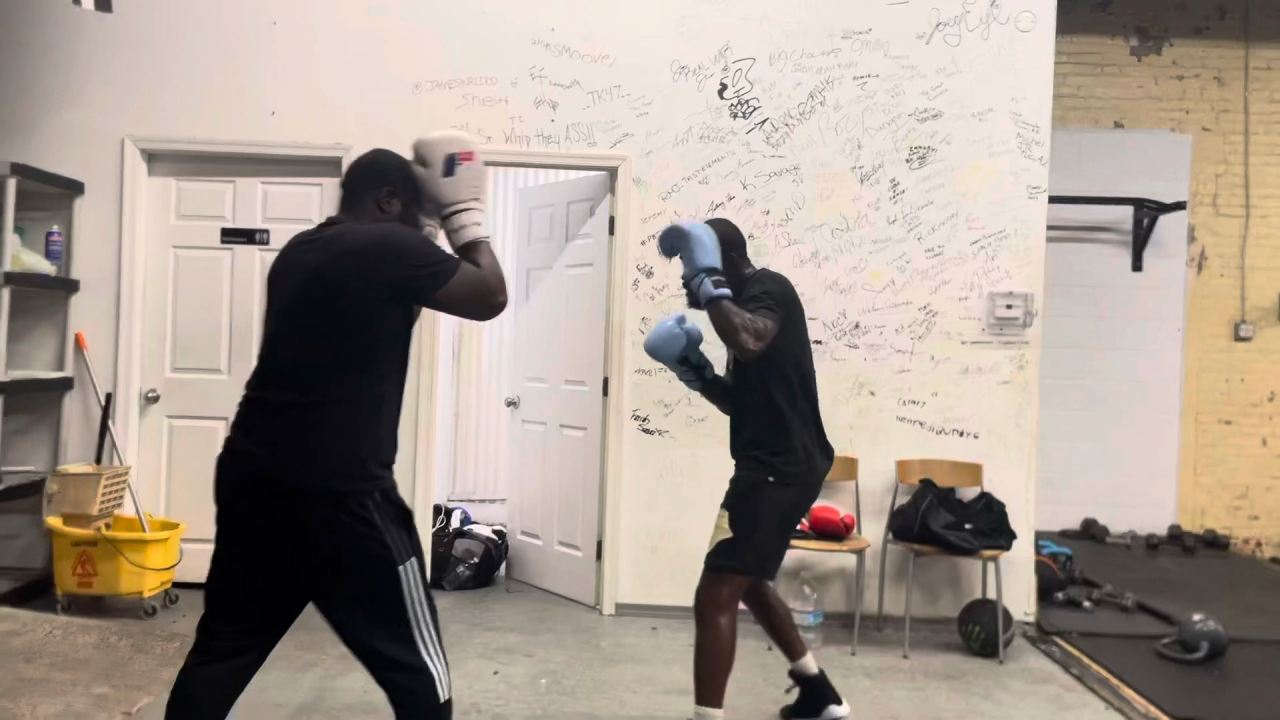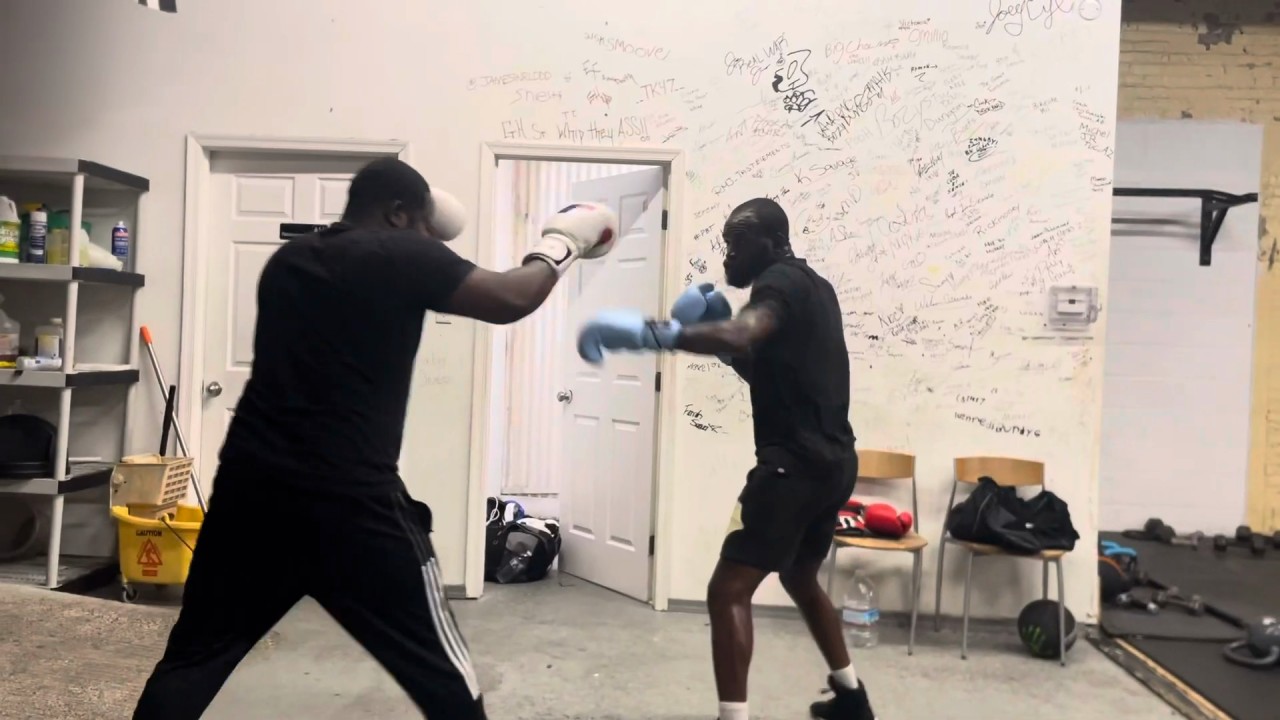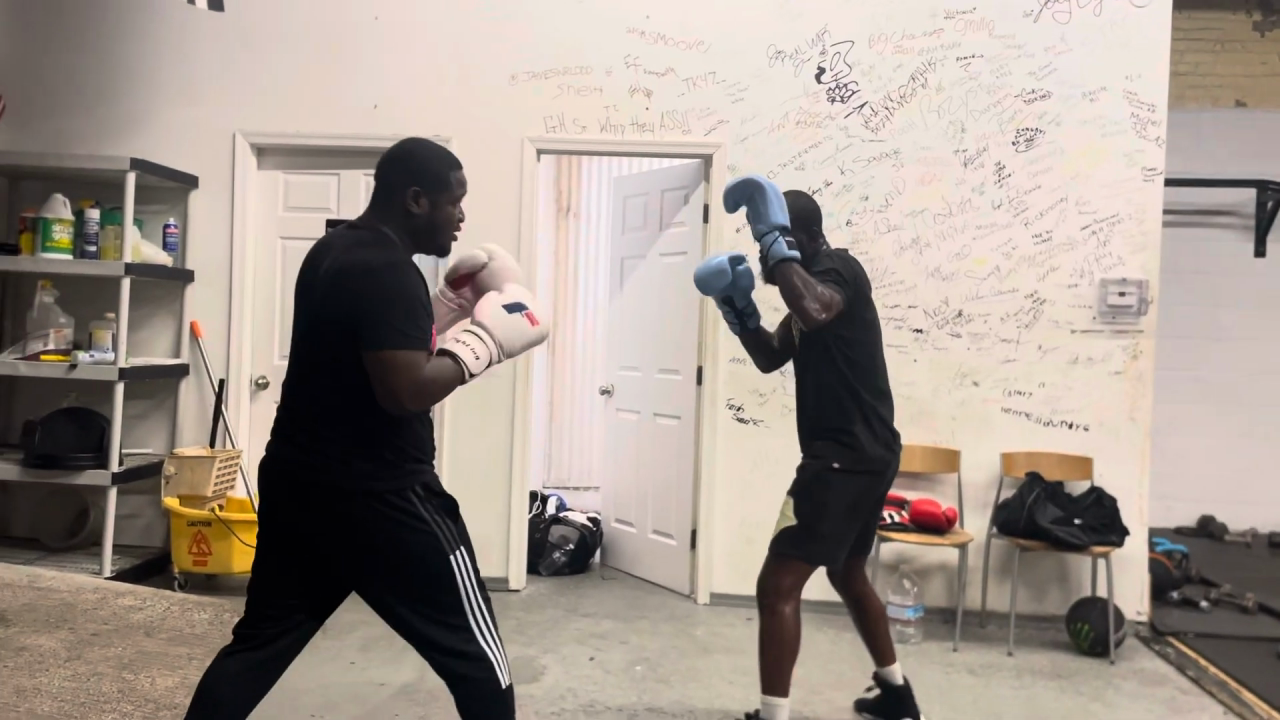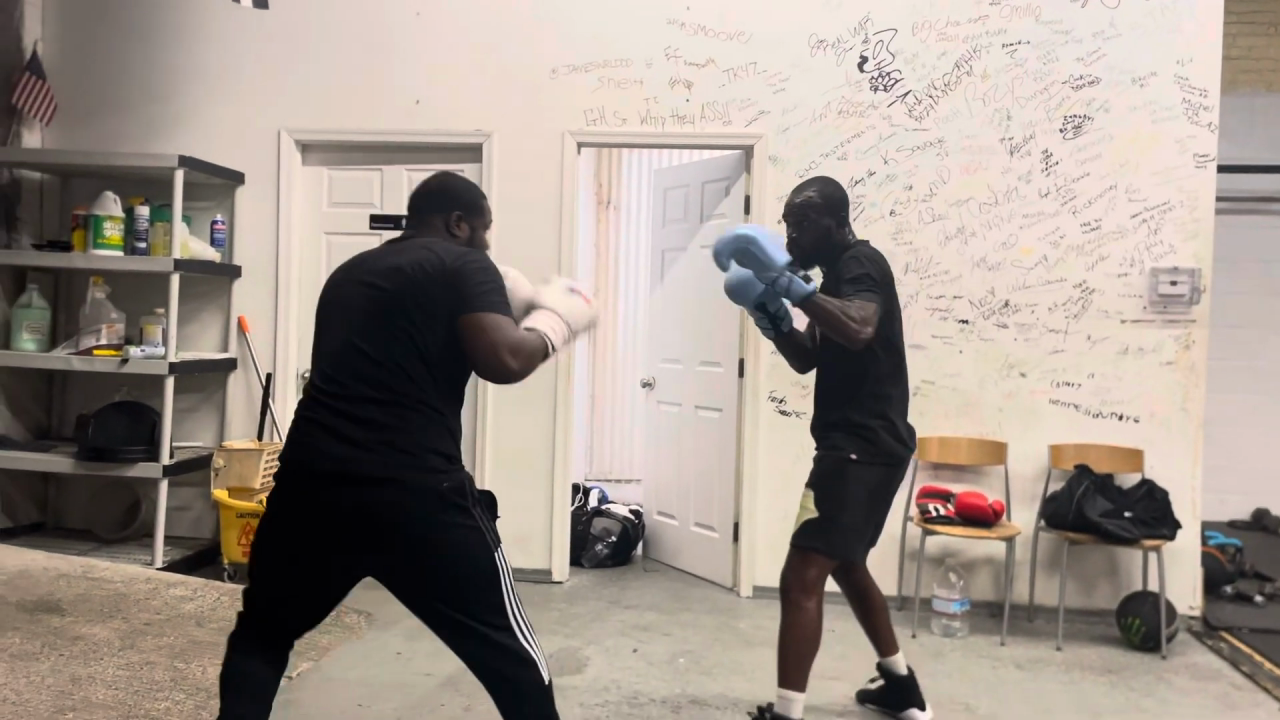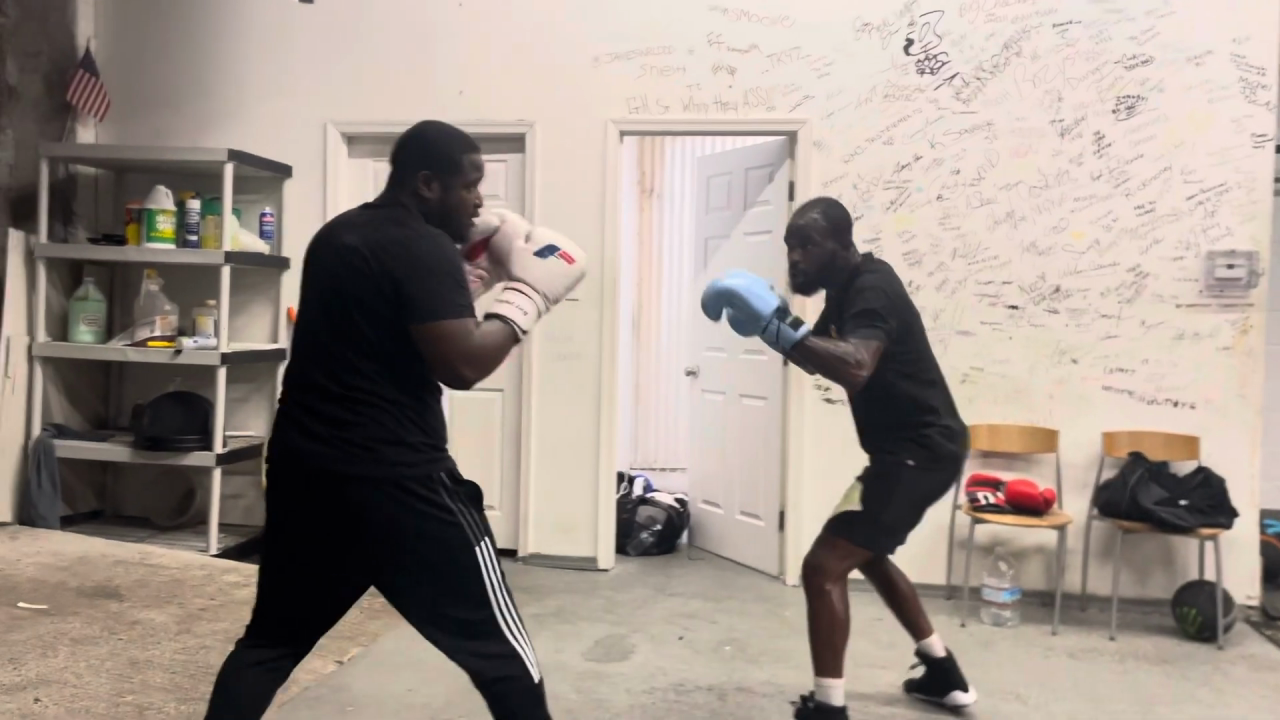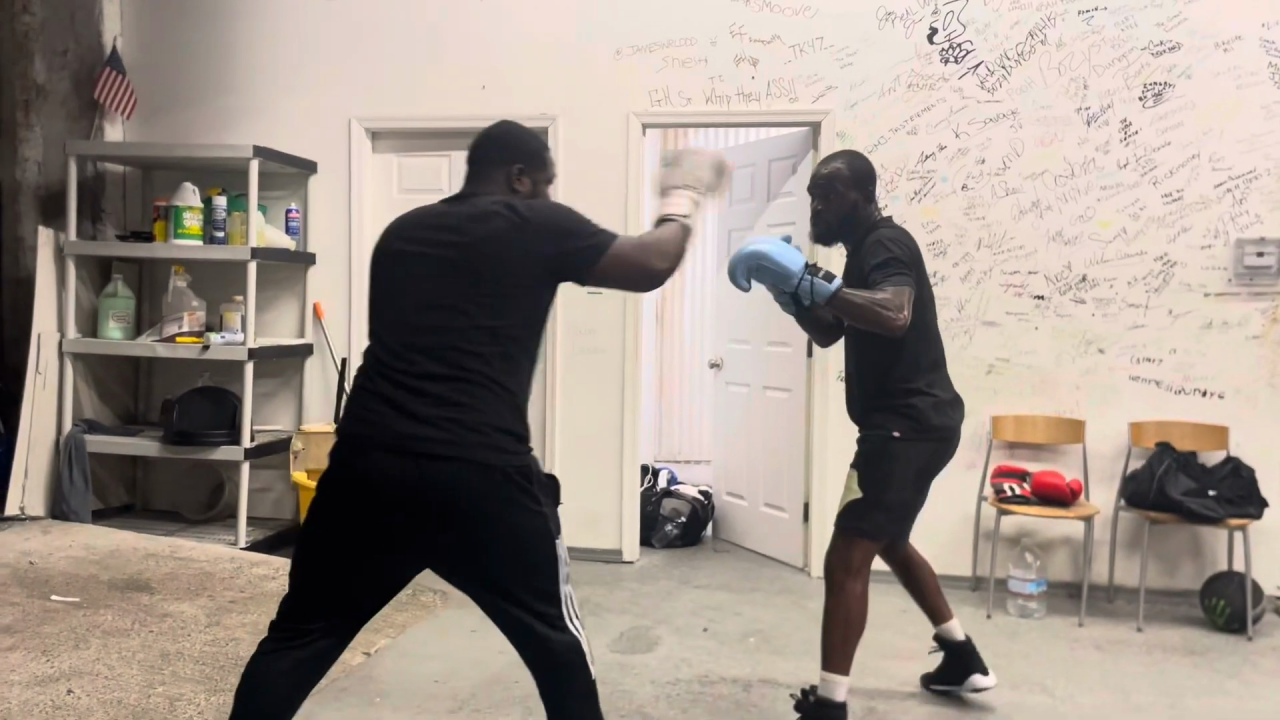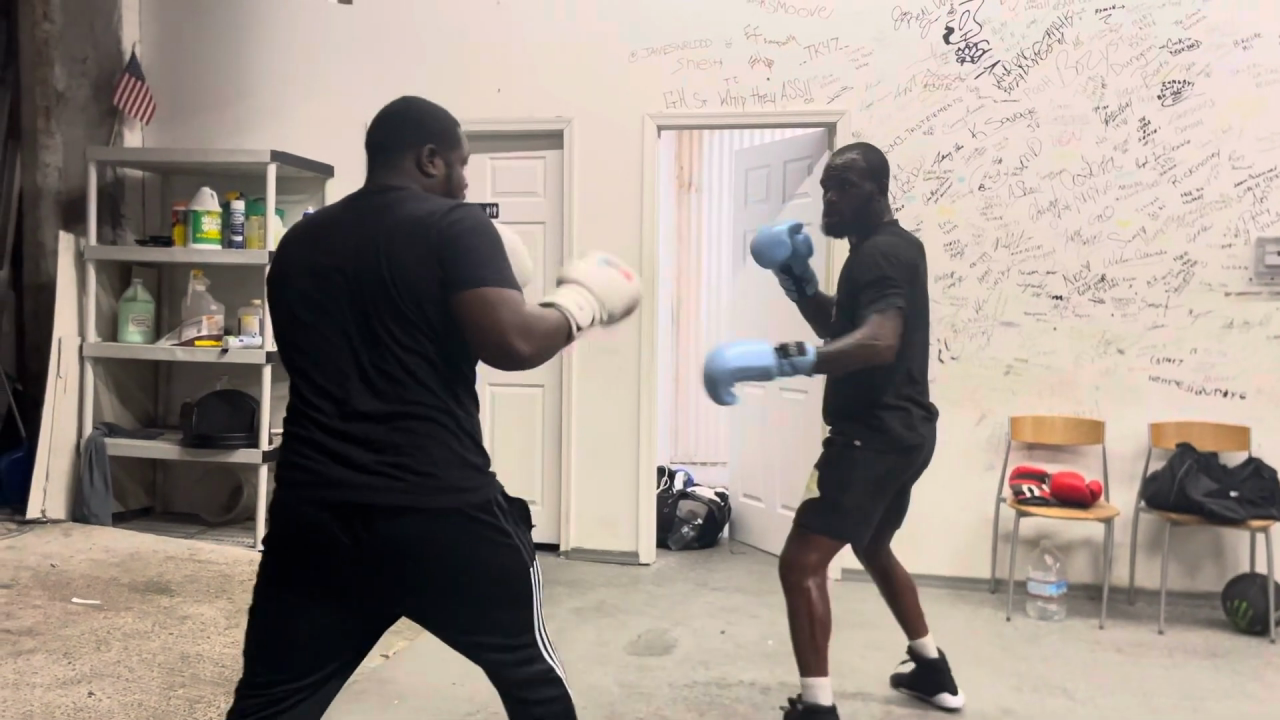
dt=0.7s
person 1, frame 1
left shoulder: (299, 251)
right shoulder: (390, 248)
right elbow: (490, 297)
right wrist: (463, 209)
left hip: (251, 475)
right hip: (339, 491)
left knee: (223, 648)
right knee: (414, 664)
person 1, frame 2
left shoulder: (286, 260)
right shoulder: (400, 256)
right elbow: (507, 299)
right wrist: (561, 243)
left hip: (249, 483)
right hip: (346, 497)
left knee: (195, 653)
right knee: (438, 666)
person 1, frame 3
left shoulder: (333, 251)
right shoulder: (387, 271)
right elbow: (405, 391)
left wrist: (446, 308)
right wrist: (485, 339)
left hip: (297, 484)
right hip: (382, 495)
left knee: (258, 645)
right knee: (473, 655)
person 1, frame 4
left shoulder: (349, 273)
right shoulder: (464, 267)
right elbow: (503, 361)
right wrist: (554, 318)
left hip: (312, 475)
right hip: (414, 487)
left knee: (262, 634)
right knee: (508, 653)
person 1, frame 5
left shoulder: (336, 235)
right shoulder: (424, 249)
right elbow: (460, 364)
left wrist: (461, 284)
right wrist: (528, 292)
left hip: (303, 471)
right hip: (396, 481)
left knee: (271, 640)
right knee: (498, 652)
person 1, frame 6
left shoulder: (402, 232)
right shoulder: (534, 226)
right elbow: (647, 266)
right wrist: (681, 198)
left hip: (369, 458)
right hip: (479, 470)
left knee: (300, 635)
right knee: (554, 643)
person 1, frame 7
left shoulder: (296, 245)
right shoulder: (453, 226)
right elbow: (512, 343)
right wrist: (584, 298)
left hip: (314, 509)
right hip: (442, 509)
person 2, frame 1
left shoulder: (768, 288)
right shoulder: (744, 301)
left elbow: (749, 342)
left wrist: (708, 282)
right wrist: (694, 370)
left hip: (775, 469)
right hip: (778, 465)
left knee: (715, 598)
right knee: (748, 582)
person 2, frame 2
left shoulder: (781, 281)
right shoulder: (810, 286)
left elbow: (746, 333)
left wrist: (646, 332)
right wrist: (720, 328)
left hip: (794, 465)
right hip: (831, 461)
left knee: (730, 590)
right knee: (800, 578)
person 2, frame 3
left shoulder: (836, 268)
right shoulder: (815, 276)
left elbow: (813, 312)
right elbow: (771, 357)
left wrist: (774, 242)
right wrist: (738, 309)
left hip: (843, 457)
right hip: (864, 454)
left knee: (778, 585)
right knee: (847, 572)
person 2, frame 4
left shoulder: (862, 264)
right shoulder: (841, 271)
left elbow: (857, 329)
right elbow: (808, 360)
left wrist: (788, 281)
right wrist: (768, 311)
left hip: (861, 447)
right hip: (872, 445)
left knee: (801, 578)
right knee: (846, 564)
person 2, frame 5
left shoulder: (872, 288)
right shoulder: (848, 285)
left elbow: (854, 369)
right elbow: (819, 359)
left wrist: (777, 324)
right wrist: (769, 321)
left hip: (919, 450)
right hip: (915, 446)
left knee: (824, 567)
right knee: (869, 554)
right ankle: (944, 673)
person 2, frame 6
left shoulder: (887, 245)
right shoulder: (865, 250)
left elbow: (894, 315)
right elbow: (828, 332)
left wrist: (809, 280)
right wrist: (791, 287)
left hip: (905, 426)
right hip: (916, 422)
left knee: (846, 561)
right knee: (891, 541)
right ankle: (963, 659)
person 2, frame 7
left shoulder: (882, 253)
right shoulder: (890, 247)
left elbow: (878, 343)
right elbow: (838, 326)
left wrist: (782, 359)
right wrist: (798, 279)
left hip: (873, 435)
right hip: (904, 432)
left knee: (801, 563)
right knee: (872, 548)
right ankle: (933, 671)
